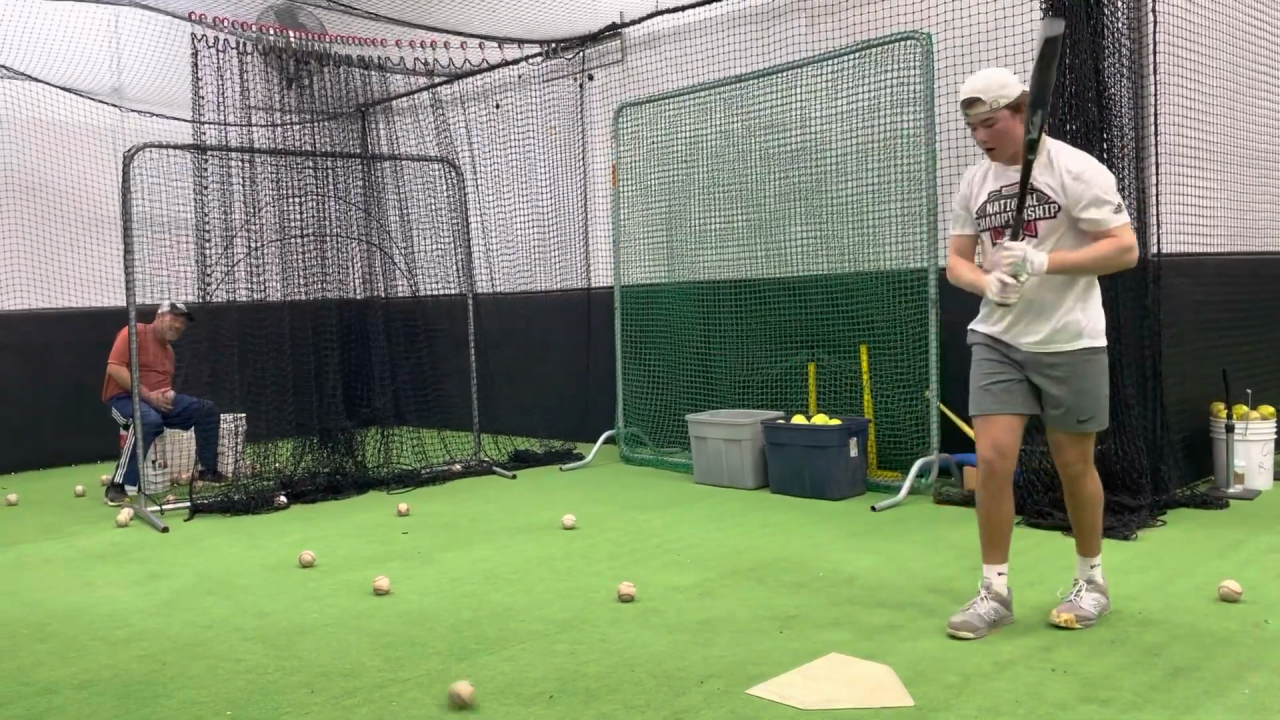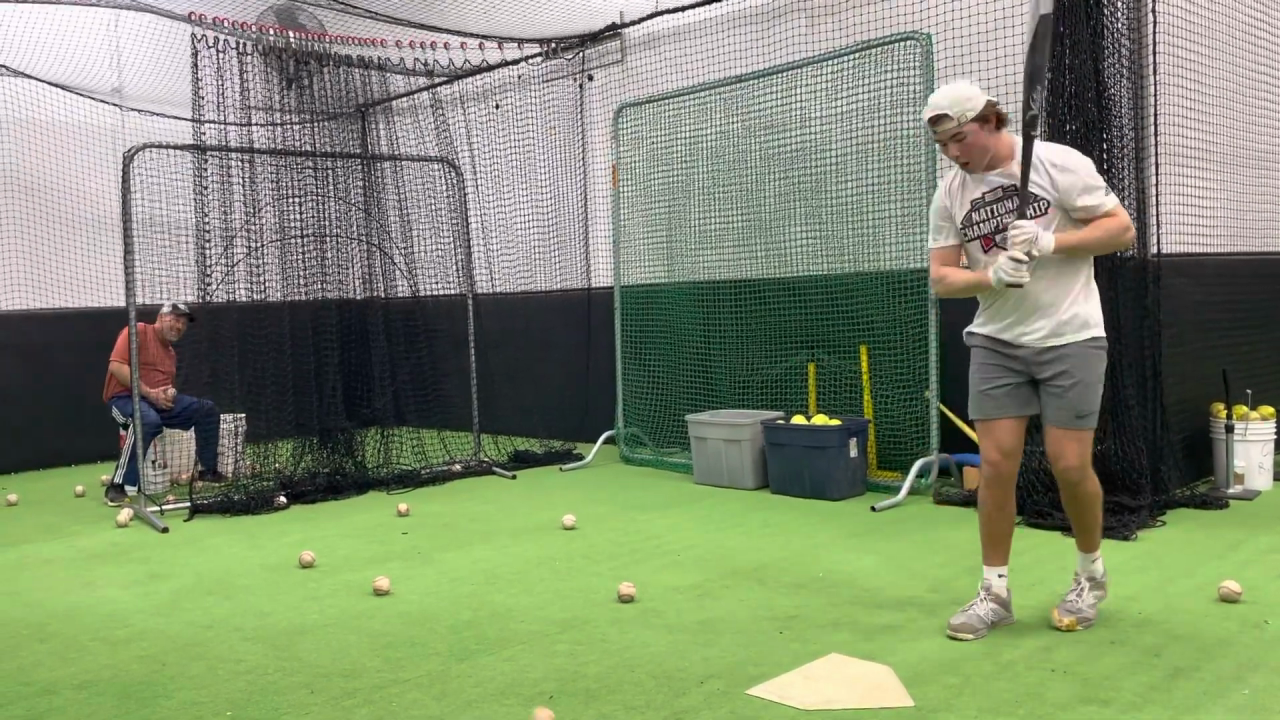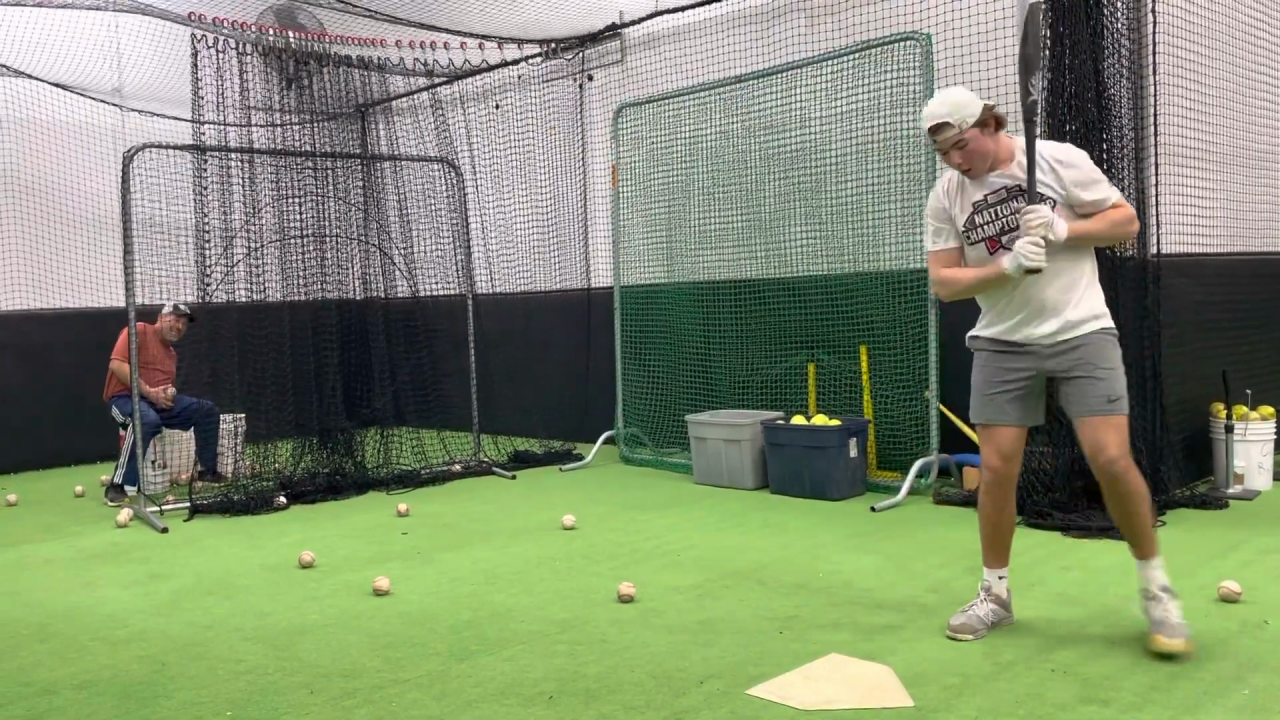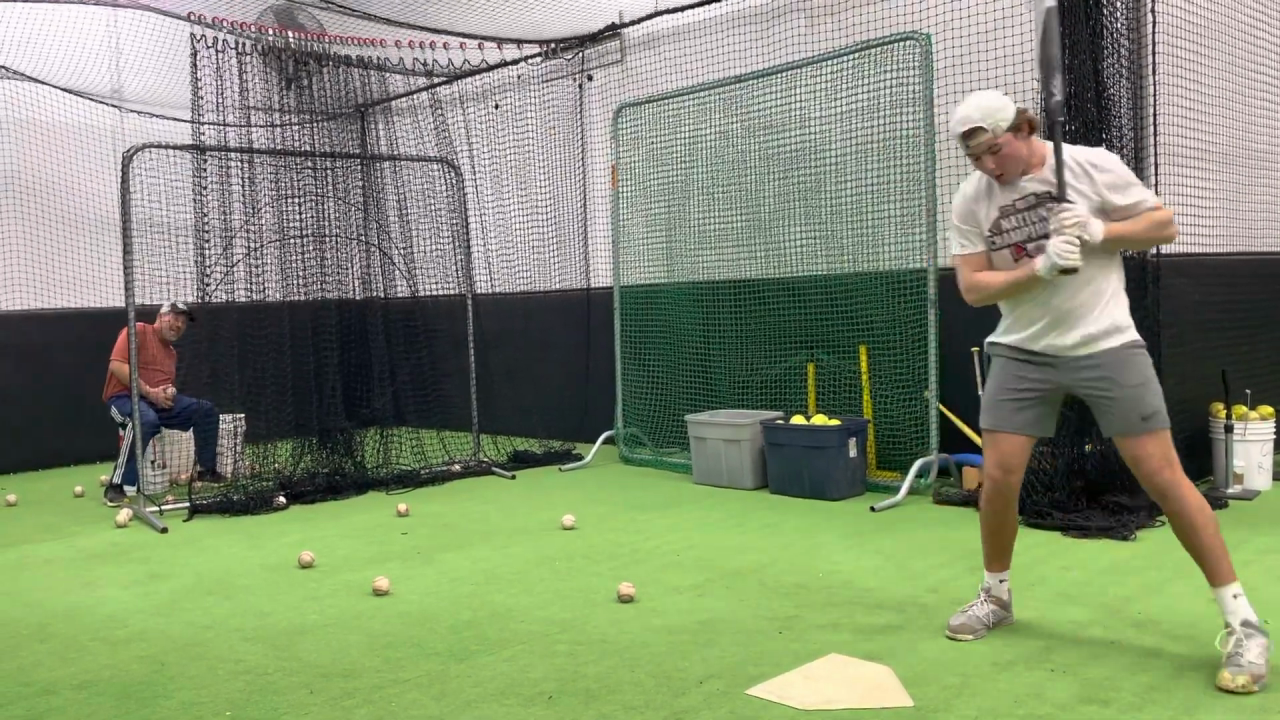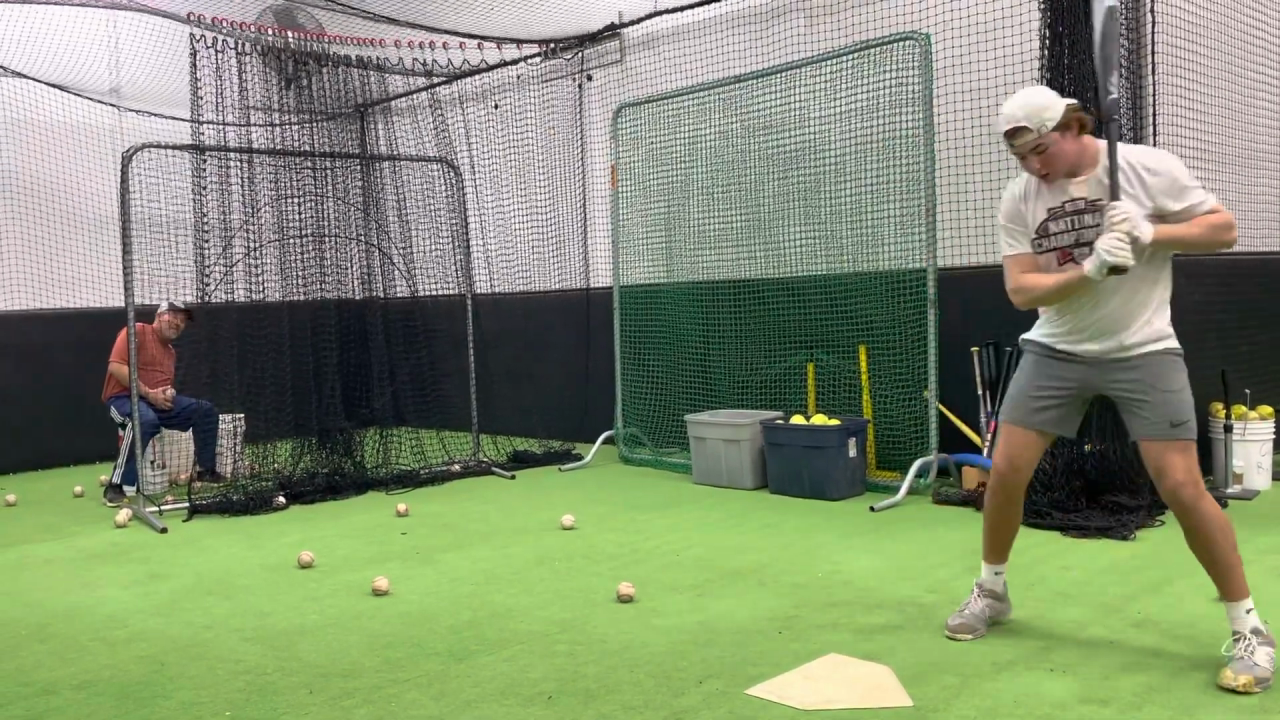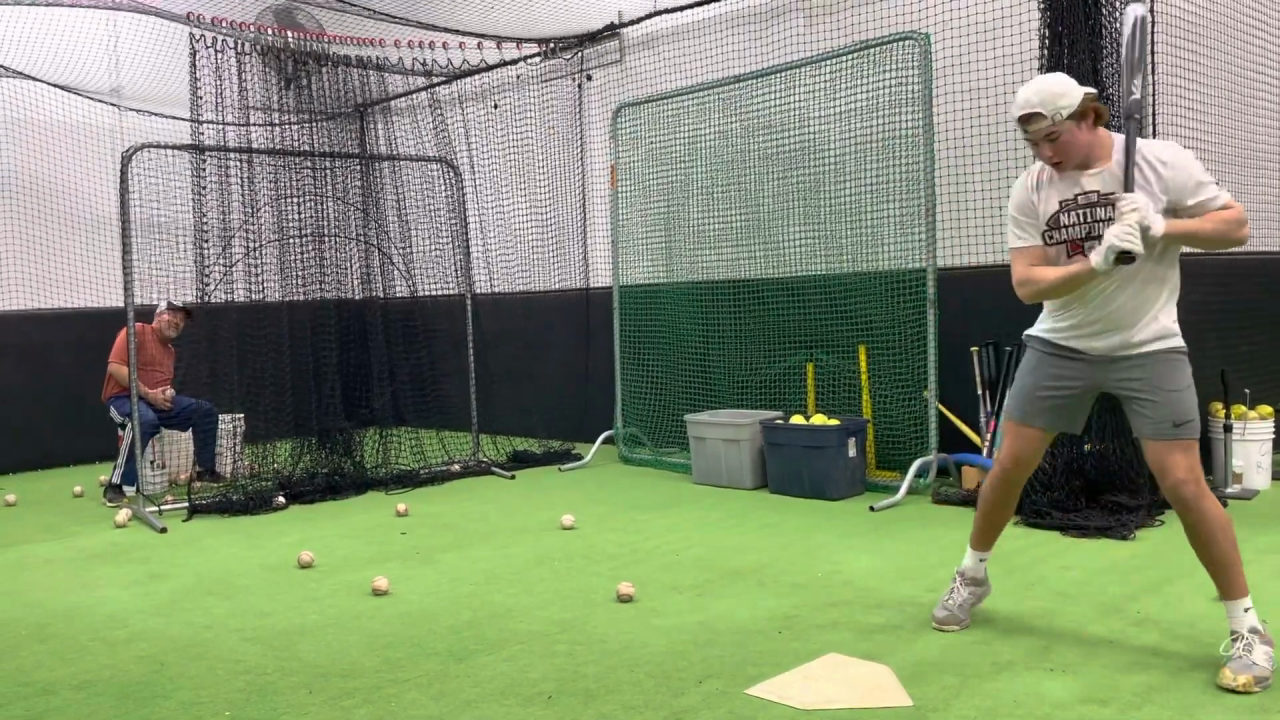
dt=0.2s
person 1, frame 1
left shoulder: (1077, 169)
right shoulder: (973, 181)
left elbow: (1125, 249)
right elbow: (956, 262)
left wrist: (1044, 263)
right wrist: (989, 284)
left hip: (1072, 342)
right hip: (998, 340)
left knee: (1074, 465)
right knee: (993, 461)
left ankle: (1091, 581)
right ankle: (995, 591)
person 1, frame 2
left shoulder: (1060, 163)
right shoulder: (949, 191)
left elbow: (1122, 230)
right elbow: (941, 278)
left wrist: (1049, 242)
right wrist: (993, 276)
left hip: (1071, 337)
right hip: (998, 341)
left knee: (1071, 465)
right knee: (996, 463)
left ankle: (1089, 575)
right ankle: (995, 591)
person 1, frame 3
left shoulder: (1059, 160)
right shoulder: (945, 194)
left elbow: (1125, 221)
right elbow: (942, 280)
left wrist: (1062, 230)
right wrist: (1007, 267)
left hip: (1083, 333)
right hip: (1003, 343)
left knee: (1112, 460)
right knee: (998, 469)
left ankle: (1155, 586)
right ankle: (995, 594)
person 1, frame 4
left shoulder: (1094, 166)
right shoulder: (972, 199)
left elbow: (1163, 223)
right elbow: (973, 288)
left wrist: (1103, 231)
right wrist: (1042, 268)
left hip: (1107, 346)
right hip: (1023, 350)
left knee: (1162, 475)
right knee: (999, 474)
left ankle: (1242, 621)
right ankle: (995, 595)
person 1, frame 5
left shoulder: (1150, 167)
right shoulder: (1020, 197)
left elbow: (1224, 230)
right elbow: (1021, 290)
left wrist: (1153, 233)
right wrist: (1090, 272)
left hip: (1144, 351)
right hip: (1056, 348)
left knee: (1182, 487)
right knee: (1007, 469)
right ankle: (991, 589)
person 1, frame 6
left shoulder: (1162, 161)
right shoulder: (1030, 188)
left elbow: (1235, 227)
right elbow: (1026, 282)
left wrist: (1162, 228)
right wrist: (1094, 263)
left hip: (1148, 347)
right hip: (1060, 345)
left knee: (1185, 484)
right knee: (1009, 465)
left ankle: (1248, 628)
right ankle: (971, 574)
person 2, frame 1
left shoulder: (169, 351)
right shoulder: (136, 333)
right elbow: (114, 368)
left wrist: (168, 396)
right wrist: (148, 395)
left hip: (159, 401)
right hip: (124, 398)
left knee: (207, 410)
right knee: (149, 421)
left ankle: (208, 470)
right ankle: (119, 486)
person 2, frame 2
left shoulder: (171, 352)
right shoulder: (138, 332)
right elbow: (116, 366)
left wrist: (169, 395)
right wrist: (148, 393)
left hip: (160, 401)
right hip: (125, 397)
left knee: (207, 410)
right knee: (149, 420)
left ankle: (208, 470)
right ankle: (119, 486)
person 2, frame 3
left shoulder: (171, 352)
right shoulder: (138, 331)
right elbow: (117, 364)
left wrist: (169, 395)
right wrist: (148, 392)
left hip: (160, 401)
right hip: (125, 397)
left knee: (207, 410)
right knee: (147, 420)
left ankle: (208, 470)
right ankle: (118, 486)
person 2, frame 4
left shoulder: (171, 352)
right shoulder: (138, 331)
right elbow: (117, 365)
left wrist: (169, 394)
right wrist: (148, 392)
left hip: (159, 401)
right hip: (125, 397)
left knee: (206, 410)
right knee: (146, 420)
left ankle: (207, 471)
right ankle: (118, 486)
person 2, frame 5
left shoulder: (170, 351)
right shoulder: (136, 331)
right elbow: (116, 366)
left wrist: (168, 395)
right wrist: (148, 393)
left hip: (159, 401)
right hip: (124, 397)
left knee: (206, 411)
right knee: (146, 420)
left ankle: (206, 471)
right ankle: (117, 486)
person 2, frame 6
left shoulder: (170, 350)
right shoulder: (136, 332)
right elbow: (115, 367)
left wrist: (168, 395)
right wrist: (147, 393)
left hip: (158, 401)
right hip: (124, 397)
left knee: (205, 411)
right knee: (146, 420)
left ankle: (205, 471)
right ankle: (116, 486)
